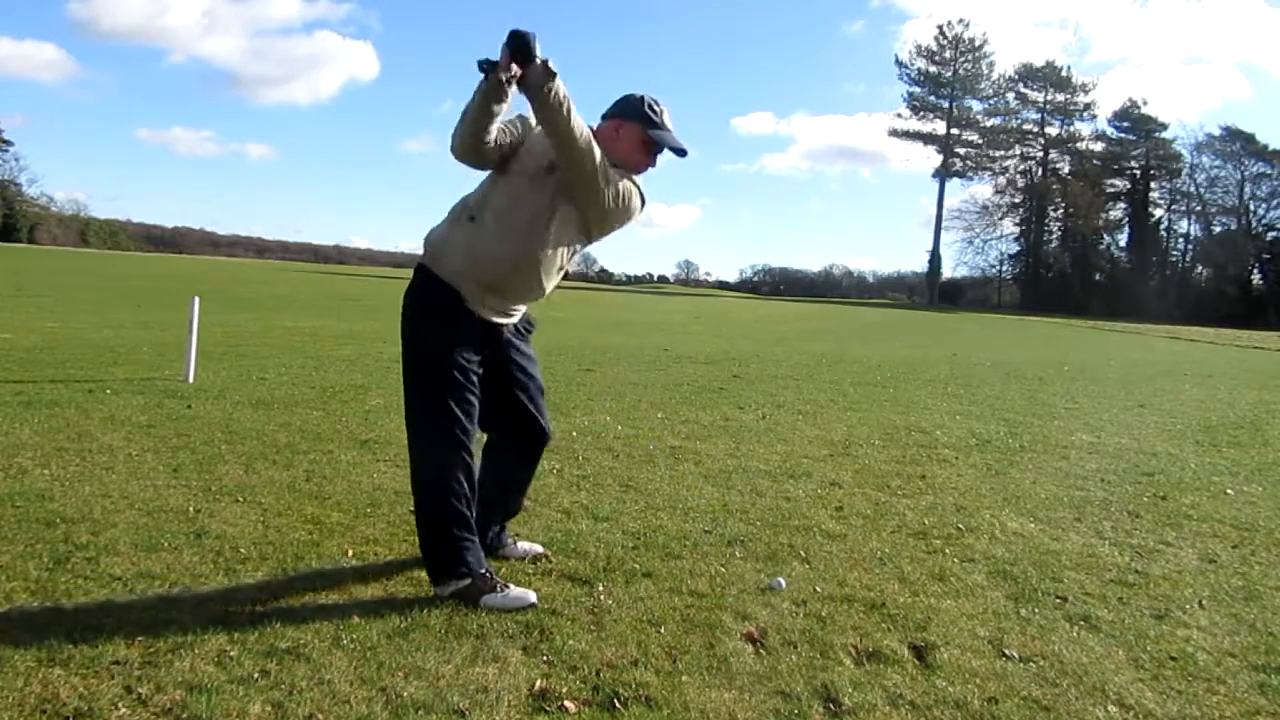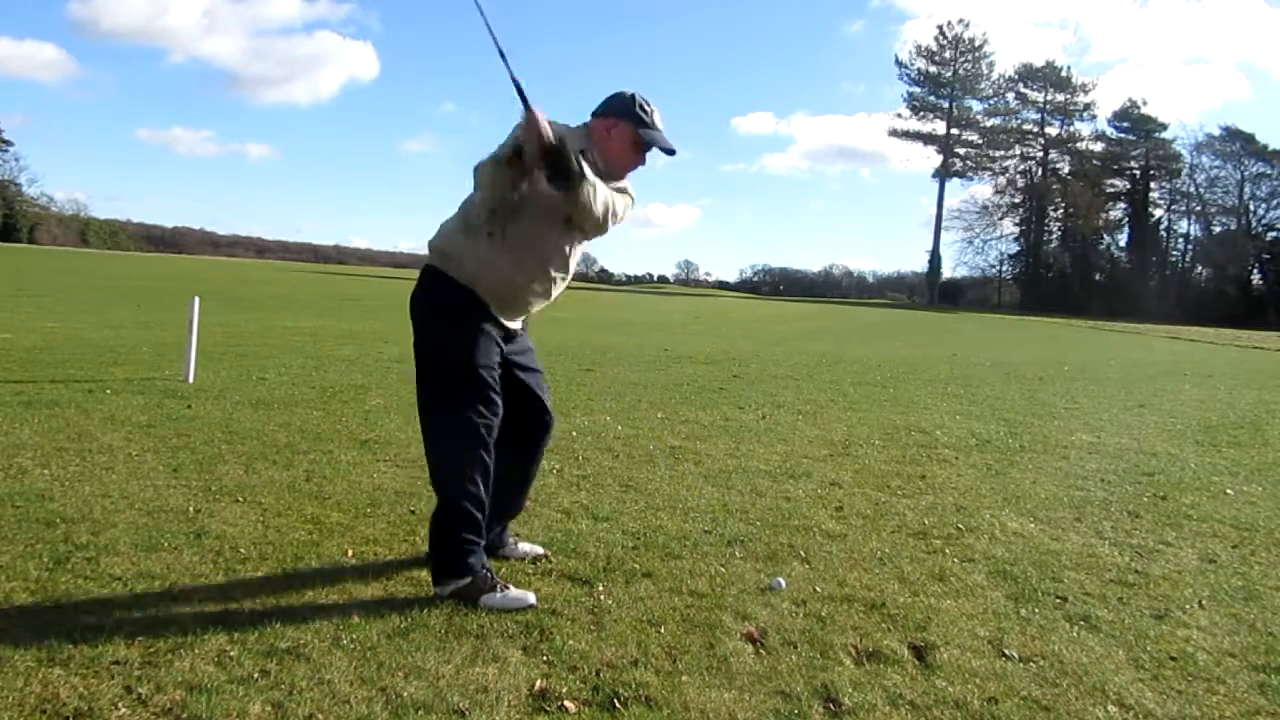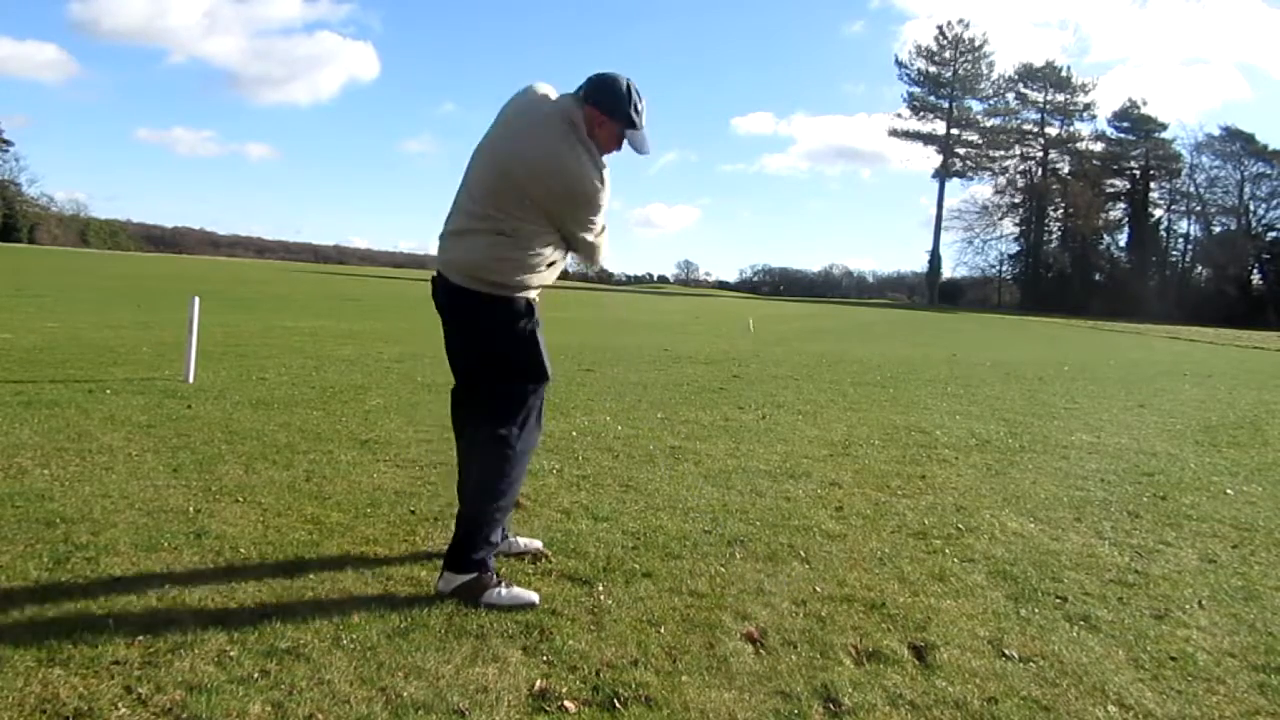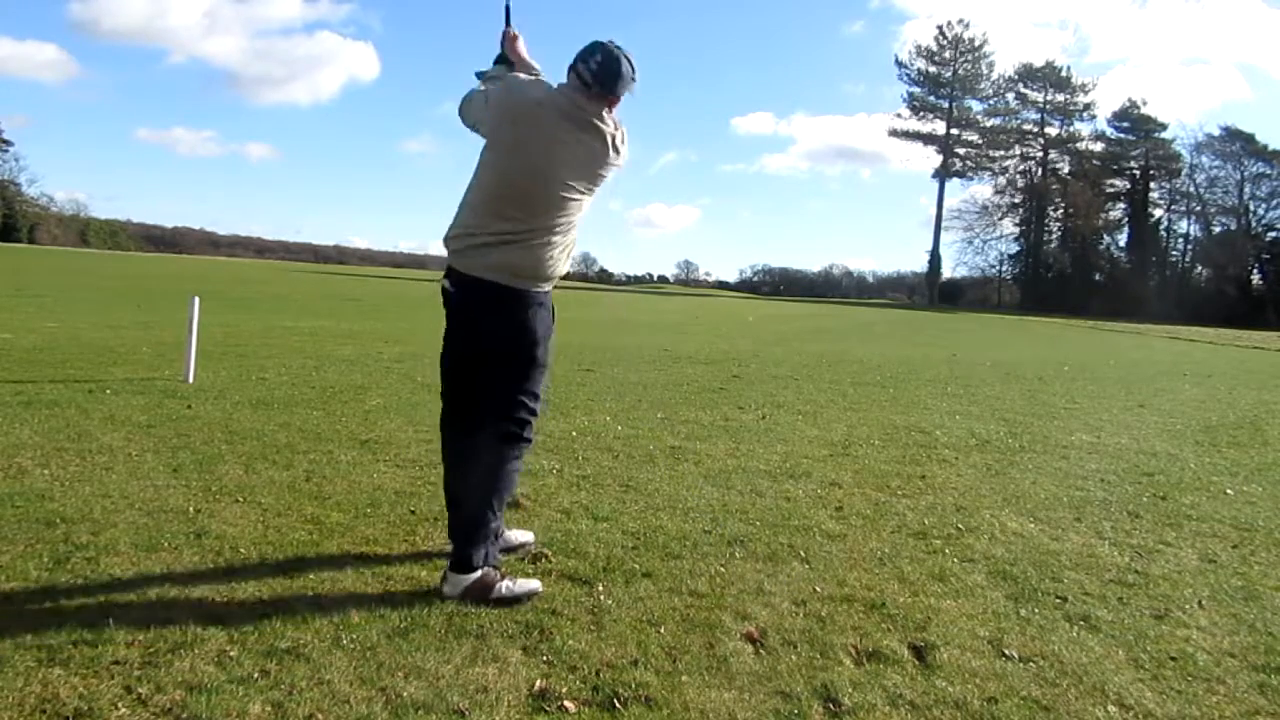
dt=0.2s
person 1, frame 1
left shoulder: (622, 197)
right shoulder: (536, 131)
left elbow: (583, 170)
right elbow: (471, 148)
left wrist: (545, 91)
right wrist: (498, 86)
left hip: (505, 320)
right hip: (443, 297)
left knee: (527, 430)
right knee: (447, 433)
left ankle: (485, 533)
right ankle: (457, 570)
person 1, frame 2
left shoulder: (616, 197)
right shoulder: (539, 142)
left elbow: (589, 210)
right elbow: (491, 186)
left wrist: (559, 159)
right wrist: (523, 146)
left hip: (503, 317)
right hip: (451, 298)
left knee: (532, 422)
right knee: (468, 430)
left ankle: (488, 536)
right ankle: (460, 570)
person 1, frame 3
left shoulder: (531, 103)
right shoulder: (585, 172)
right elbow: (587, 243)
right wrist: (592, 248)
left hip: (461, 284)
right hip: (496, 299)
left knee: (485, 413)
right knee: (513, 420)
left ankle: (485, 531)
right ankle: (467, 566)
person 1, frame 4
left shoulder: (515, 98)
right shoulder: (610, 145)
left elbow: (471, 110)
right wrist: (526, 65)
left hip: (464, 278)
right hip: (519, 295)
left knee: (465, 411)
right knee: (508, 422)
left ankle: (477, 527)
right ankle: (470, 565)
